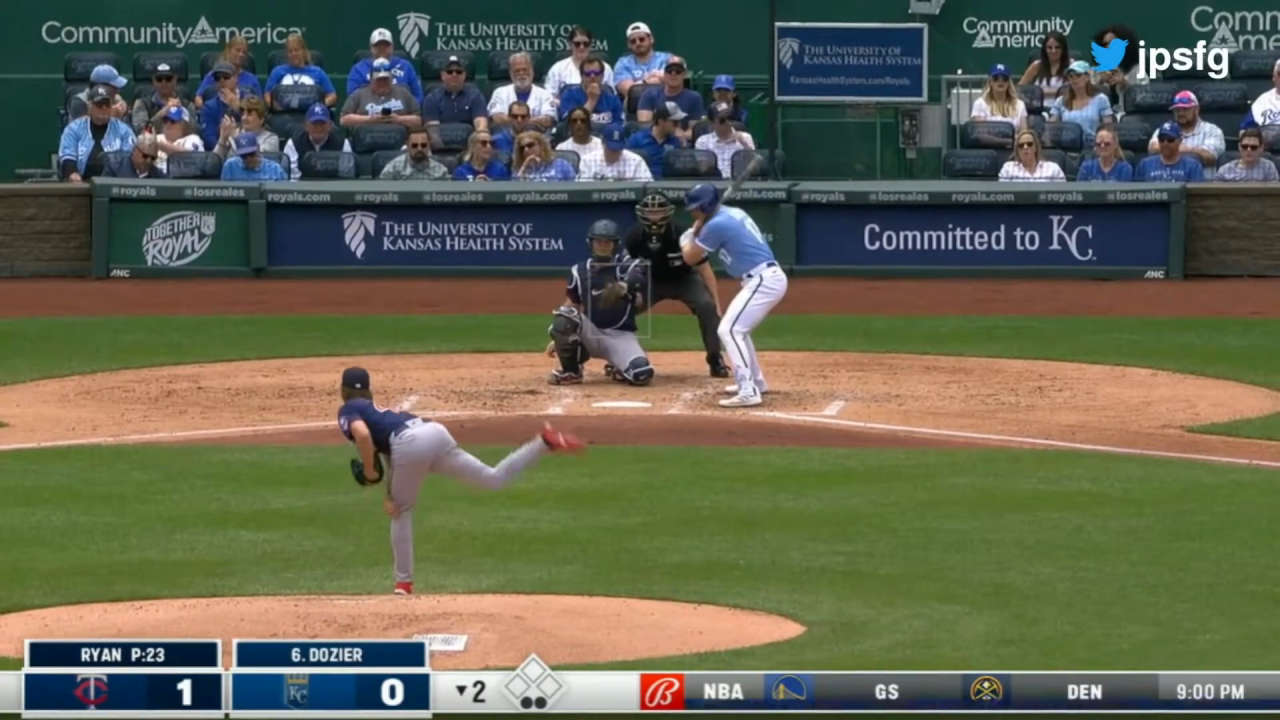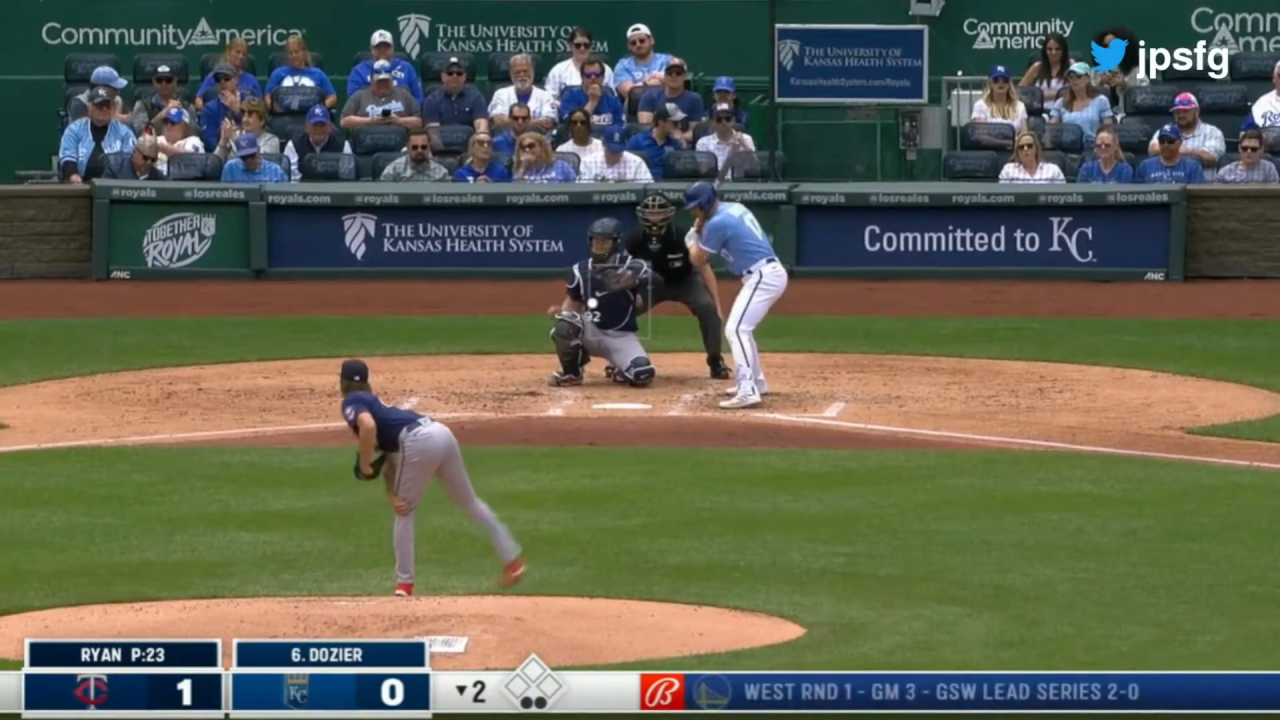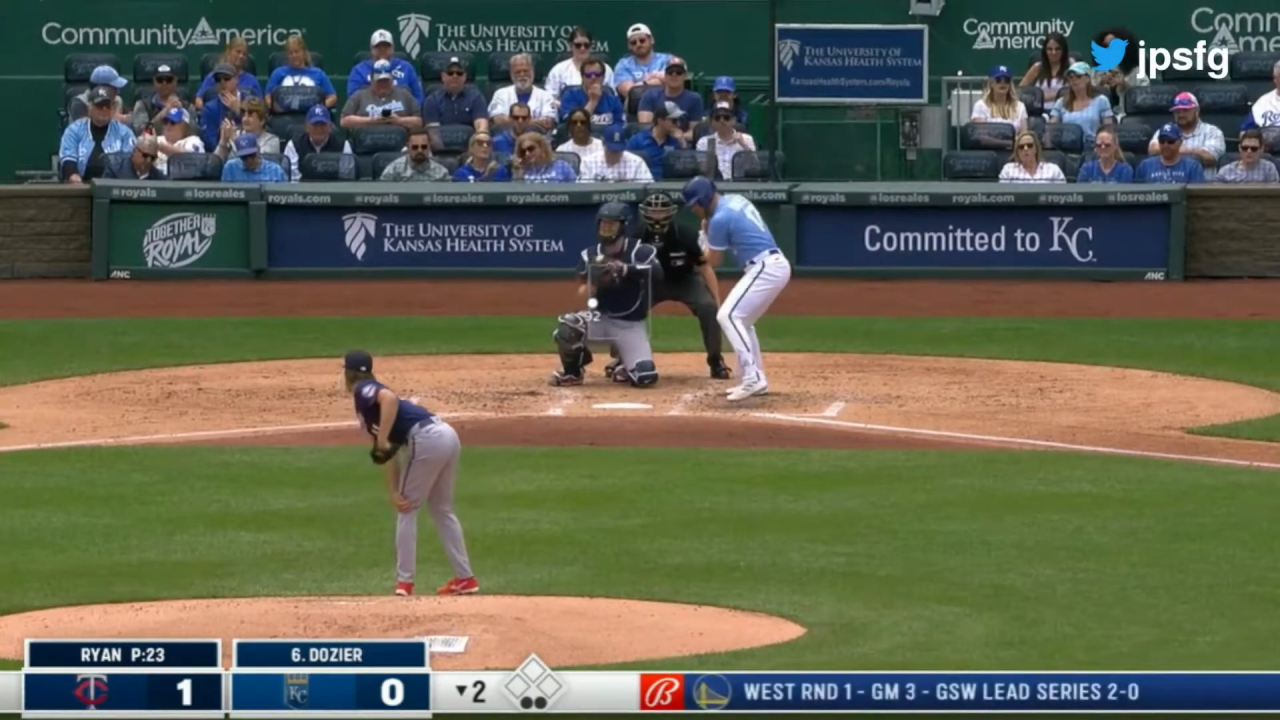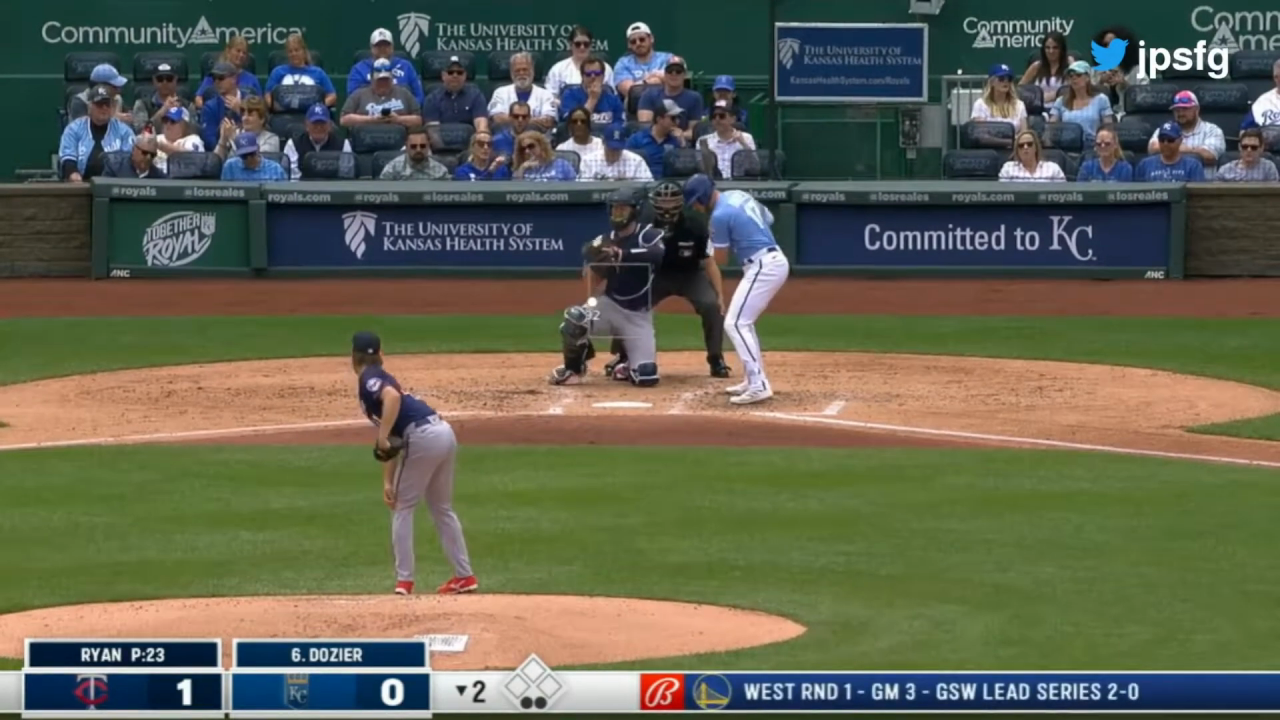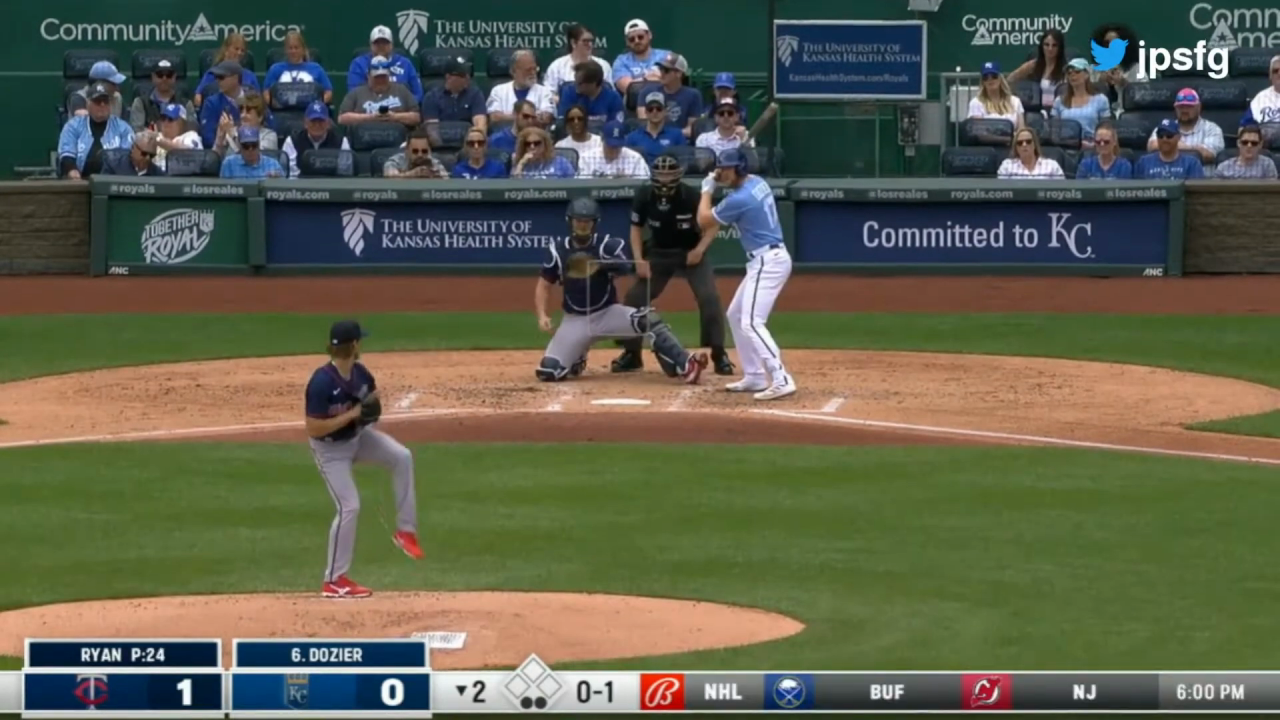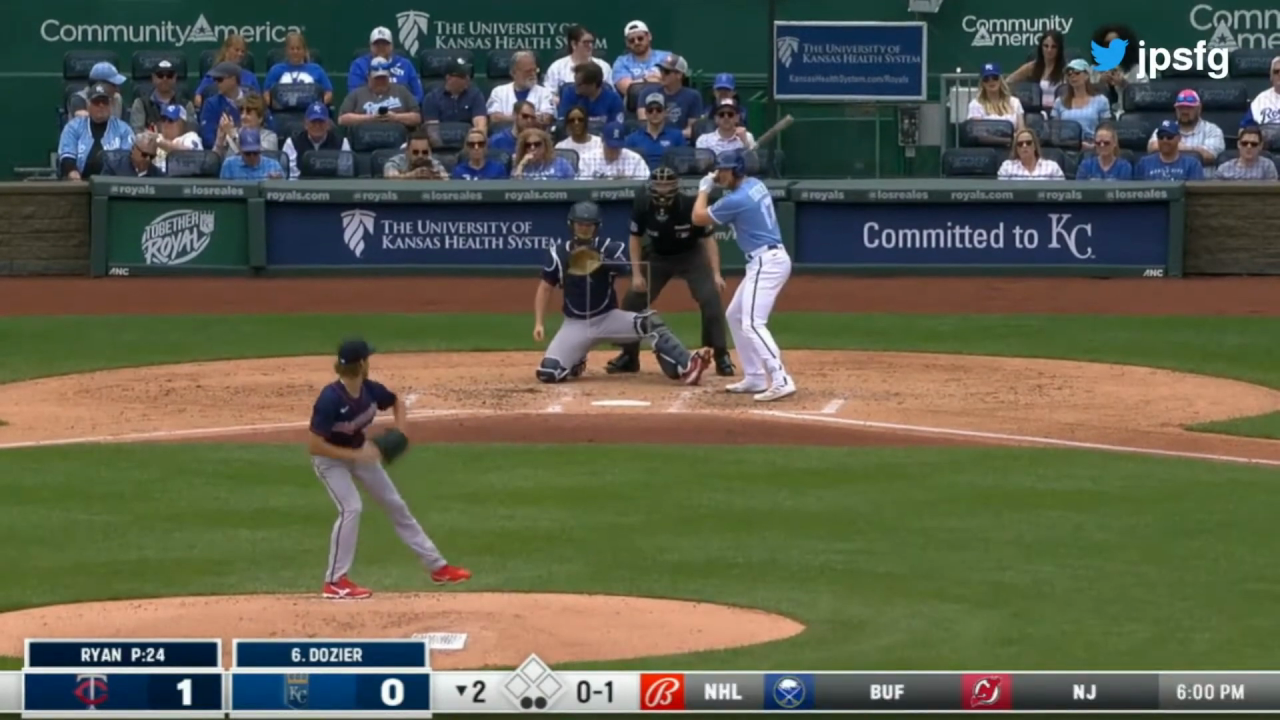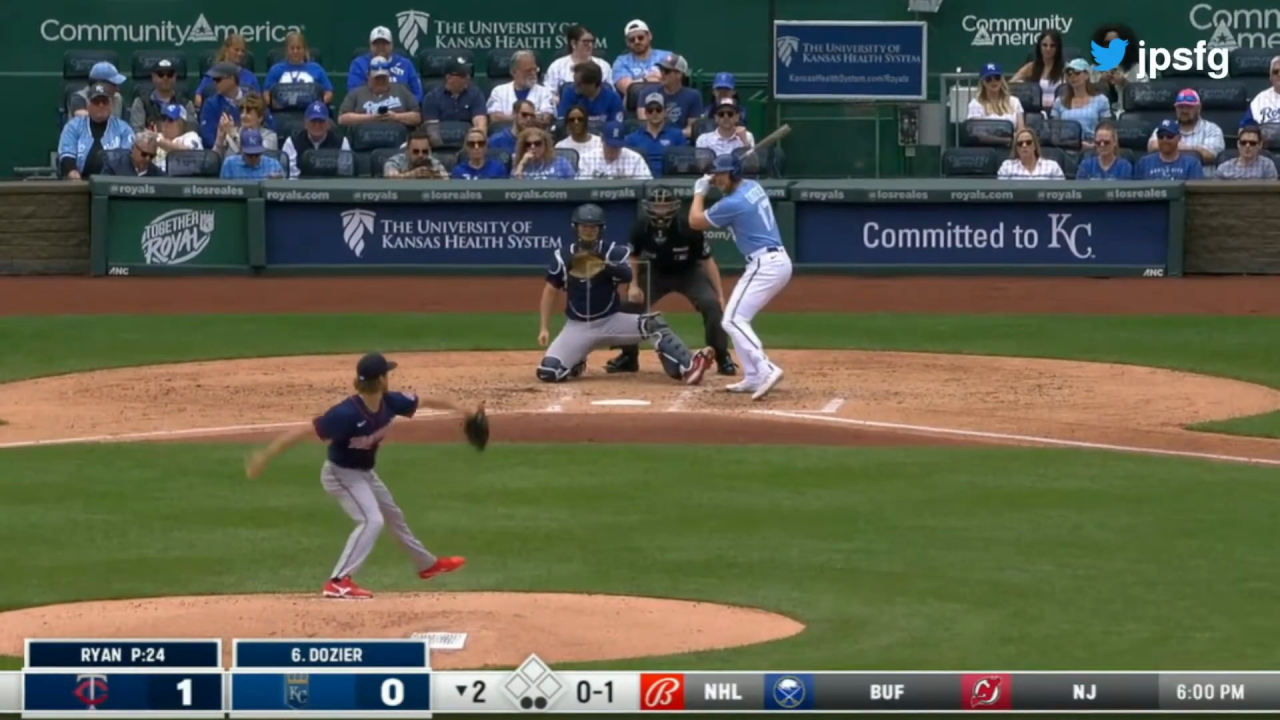
dt=0.2s
person 1, frame 1
left shoulder: (347, 410)
right shoulder: (375, 410)
left elbow: (363, 435)
right elbow: (394, 464)
left wrist: (369, 472)
right wrist: (389, 497)
left hip: (411, 444)
right hip: (435, 433)
left knee: (400, 513)
right knee: (494, 478)
left ankle: (404, 580)
right ankle: (546, 440)
person 1, frame 2
left shoulder: (353, 402)
right shoulder: (372, 401)
left elbow: (369, 426)
right elbow: (388, 458)
left wrist: (366, 465)
right wrist: (392, 495)
left hip: (418, 442)
right hip: (440, 434)
left knee: (405, 513)
right knee: (469, 501)
left ankle: (405, 582)
right ankle: (512, 558)
person 1, frame 3
left shoulder: (364, 389)
right shoulder: (370, 400)
left elbow: (390, 398)
right elbow: (393, 455)
left wrist: (382, 442)
right wrist: (394, 492)
left hip: (427, 440)
right hip: (446, 435)
left knee: (408, 511)
right knee: (443, 511)
left ankle: (406, 581)
right ankle: (465, 577)
person 1, frame 4
left shoulder: (369, 378)
right shoulder: (379, 380)
left elbow: (393, 397)
right elbow: (392, 445)
left wrist: (383, 437)
right wrist: (387, 483)
left hip: (423, 438)
left knee: (403, 508)
right knee: (441, 508)
left ankle: (404, 580)
right ankle: (464, 576)
person 1, frame 5
left shoulder: (359, 372)
right shoulder: (321, 382)
left elbow: (374, 395)
right elbow: (313, 430)
left wrist: (370, 410)
right wrist: (352, 414)
left hip: (358, 436)
right hip: (331, 448)
left knee: (402, 457)
right knee: (348, 508)
left ankle: (405, 530)
right ankle: (334, 580)
person 1, frame 6
left shoulder: (371, 389)
right shoulder: (329, 399)
left elbow: (398, 402)
right elbow: (314, 446)
left wrist: (398, 435)
right wrist: (355, 455)
left hip: (361, 453)
right hip: (330, 460)
left knee: (396, 506)
right knee: (351, 509)
left ankle: (437, 567)
right ankle: (335, 582)
person 1, frame 7
left shoulder: (391, 401)
right shoulder: (347, 413)
left elbow: (423, 401)
right elbow: (302, 431)
left wrist: (460, 409)
right wrist: (265, 455)
left hip: (365, 473)
right hip: (342, 475)
left knee: (393, 516)
right knee: (373, 522)
left ankle: (427, 564)
right ankle: (338, 581)
person 2, frame 1
left shoulder: (716, 224)
right shoulder: (732, 212)
left elbow: (690, 258)
left wrist: (686, 240)
right wrist: (698, 229)
left hip: (763, 280)
right hip: (769, 278)
left knee: (729, 330)
right knee: (737, 328)
left ankle: (749, 391)
right ankle: (755, 381)
person 2, frame 2
left shoulder: (717, 223)
right shoulder: (734, 207)
left elbow: (697, 260)
left wrist: (691, 241)
right wrist: (700, 229)
left hip: (764, 277)
right hip: (769, 275)
left knee: (736, 329)
right knee: (741, 327)
left ankle: (747, 391)
right ankle: (756, 382)
person 2, frame 3
left shoulder: (719, 219)
right shoulder: (735, 200)
left elbow: (713, 261)
left wrist: (705, 240)
left hip: (765, 268)
right hip: (775, 266)
left knee: (728, 315)
right knee: (742, 320)
left ankle: (752, 377)
right ankle: (755, 379)
person 2, frame 4
left shoulder: (720, 215)
right shoulder: (739, 194)
left elbow: (720, 259)
right elbow: (768, 218)
left wrist: (713, 244)
left hip: (763, 266)
right hip: (774, 263)
left knee: (735, 323)
right knee: (742, 323)
left ankle: (759, 386)
right ankle: (755, 380)
person 2, frame 5
left shoulder: (739, 199)
right shoulder: (757, 182)
left elbow: (704, 221)
left wrist: (707, 189)
right wrist: (718, 179)
left hip: (767, 262)
right hip: (770, 260)
left knee: (751, 322)
right knee: (736, 315)
left ankle: (781, 381)
right ankle: (755, 377)
person 2, frame 6
left shoulder: (736, 199)
right shoulder: (755, 184)
left elbow: (698, 218)
left wrist: (704, 188)
right wrist: (716, 181)
left hip: (766, 263)
right hip: (771, 260)
left knee: (752, 323)
right knee: (735, 315)
left ankle: (781, 381)
right ankle: (756, 378)
person 2, frame 7
left shoulder: (732, 203)
right shoulder: (753, 186)
left elbow: (695, 222)
left wrist: (699, 191)
right wrist: (712, 183)
left hip: (765, 265)
right hip: (777, 262)
left knee: (733, 321)
right knee: (736, 317)
left ankle: (767, 371)
right ankle: (754, 377)
person 3, frame 1
left shoulder: (684, 234)
right shoulder: (634, 236)
left elbow: (704, 268)
left wrist: (716, 302)
left hip: (684, 280)
right hip: (651, 282)
left knee: (707, 306)
left ankle: (715, 359)
person 3, frame 2
left shoulder: (684, 235)
right shoulder: (634, 237)
left elbow: (704, 269)
left wrist: (717, 304)
left hip: (685, 281)
right hip: (651, 283)
left knee: (708, 307)
left ankle: (715, 360)
person 3, frame 3
left shoulder: (687, 234)
right shoulder: (635, 235)
left elbow: (705, 268)
right elbow: (626, 267)
left wrist: (717, 302)
right wrist: (626, 293)
left hip: (685, 280)
right hip: (651, 281)
left knee: (708, 307)
right knee: (621, 308)
left ankle: (715, 360)
right ankle: (622, 359)
person 3, frame 4
left shoulder: (695, 225)
right shoulder: (646, 224)
left elbow: (710, 261)
left wrist: (720, 296)
left hip: (691, 274)
right hip: (658, 275)
left knee: (711, 306)
left ankle: (716, 359)
right ankle: (622, 358)
person 3, frame 5
left shoulder: (692, 196)
right shoulder: (644, 196)
left elbow: (712, 225)
right elbow: (636, 228)
left wrist: (700, 249)
right wrist: (639, 260)
left hip: (691, 252)
right hip: (658, 253)
left knee: (709, 297)
right knee: (635, 297)
left ankle: (719, 354)
right ankle: (631, 354)
person 3, frame 6
left shoulder: (690, 206)
right shoulder: (642, 205)
left elbow: (708, 239)
right elbow: (635, 238)
left wrist: (716, 274)
right wrist: (636, 274)
left hip: (690, 256)
right hip: (657, 257)
left knee: (710, 298)
right knee: (633, 299)
left ankle: (720, 354)
right ankle: (629, 355)
person 3, frame 7
left shoulder: (689, 229)
right shoulder: (640, 227)
left elbow: (707, 261)
right elbow: (633, 258)
left wrist: (720, 295)
right wrist: (633, 286)
left hip: (688, 273)
right hip: (656, 274)
left knee: (711, 304)
right knee: (630, 305)
left ankle: (722, 356)
right ankle: (628, 356)
person 4, frame 1
left shoulder: (626, 266)
right shoulder: (579, 271)
left elbow: (639, 277)
right elbow: (569, 306)
left wrist: (623, 287)
right wrist: (557, 339)
left hip: (620, 336)
right hip: (591, 333)
left knee: (642, 374)
right knee: (563, 317)
left ankle: (619, 368)
right ankle: (571, 371)
person 4, frame 2
left shoulder: (631, 266)
right shoulder: (580, 270)
right elbow: (571, 304)
left wrist: (636, 279)
right wrist: (560, 312)
left hip: (622, 336)
right hip: (592, 333)
left knee: (643, 374)
right knee: (565, 322)
left ankle: (620, 370)
right ankle: (571, 373)
person 4, frame 3
left shoulder: (640, 251)
right shoulder: (589, 255)
left elbow: (657, 274)
right elbow: (583, 296)
left wrist: (625, 268)
right wrist: (594, 283)
left hip: (630, 326)
right hip: (599, 320)
left knee: (646, 376)
right knee: (567, 328)
left ankle: (625, 369)
right ankle: (573, 372)
person 4, frame 4
left shoulder: (649, 236)
right shoulder: (603, 242)
left elbow: (656, 257)
right elbow: (591, 282)
left wrist: (620, 254)
right wrist: (596, 264)
left hip: (637, 315)
right hip: (608, 306)
left knee: (647, 376)
right knee: (573, 323)
left ankle: (628, 367)
right ankle: (573, 369)
person 4, frame 5
left shoulder: (608, 244)
right shoulder: (557, 250)
left elbow: (624, 266)
right elbow: (543, 286)
left wrist: (599, 264)
right wrist: (543, 315)
left hip: (608, 313)
right hip: (576, 320)
left knee: (648, 320)
right knee: (548, 372)
left ankle: (685, 366)
right ankle: (576, 361)
person 4, frame 6
left shoulder: (608, 248)
right shoulder: (558, 253)
left elbow: (624, 268)
right elbow: (545, 288)
left wrist: (601, 262)
right wrist: (539, 323)
left hip: (608, 317)
right hip: (576, 324)
left knee: (650, 322)
right knee: (547, 373)
left ankle: (686, 367)
right ankle: (576, 363)
person 4, frame 7
left shoulder: (613, 251)
right shoulder: (562, 256)
left elbow: (628, 274)
right elbow: (550, 292)
left wrist: (604, 266)
right wrist: (543, 328)
left hip: (611, 321)
right hip: (578, 326)
left knee: (653, 323)
right knee: (548, 372)
left ankle: (687, 367)
right ankle: (575, 364)
